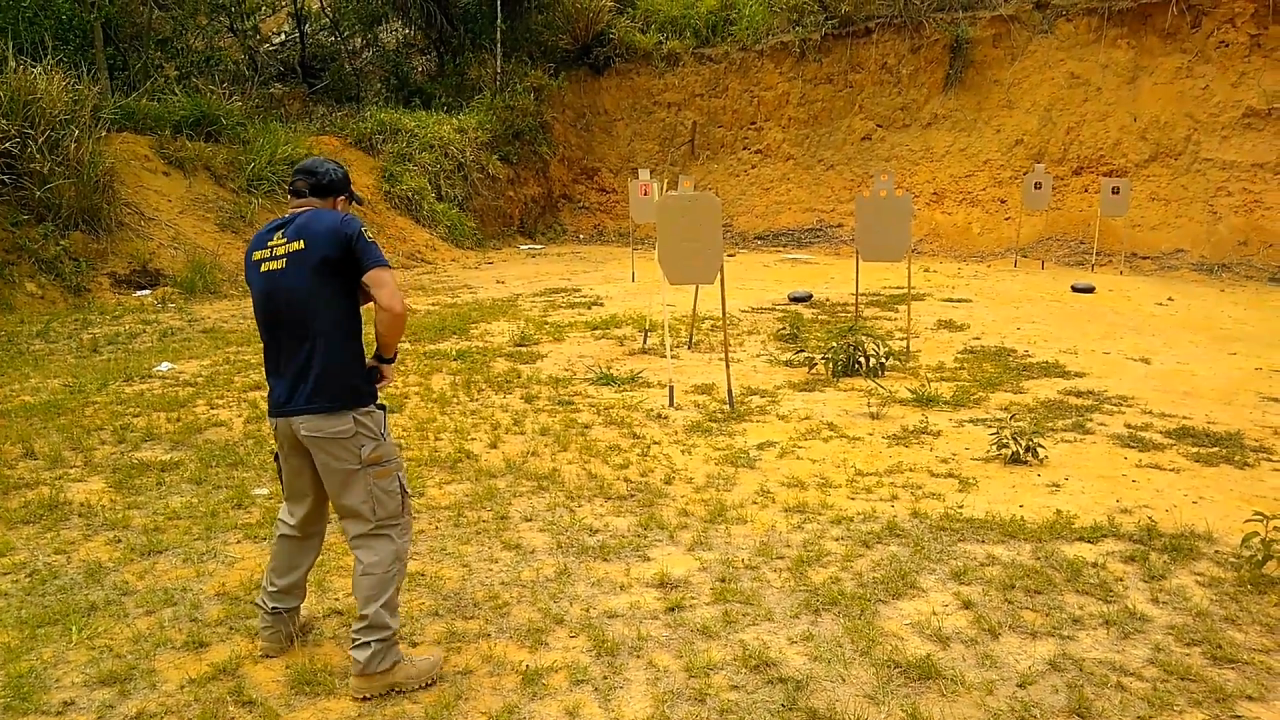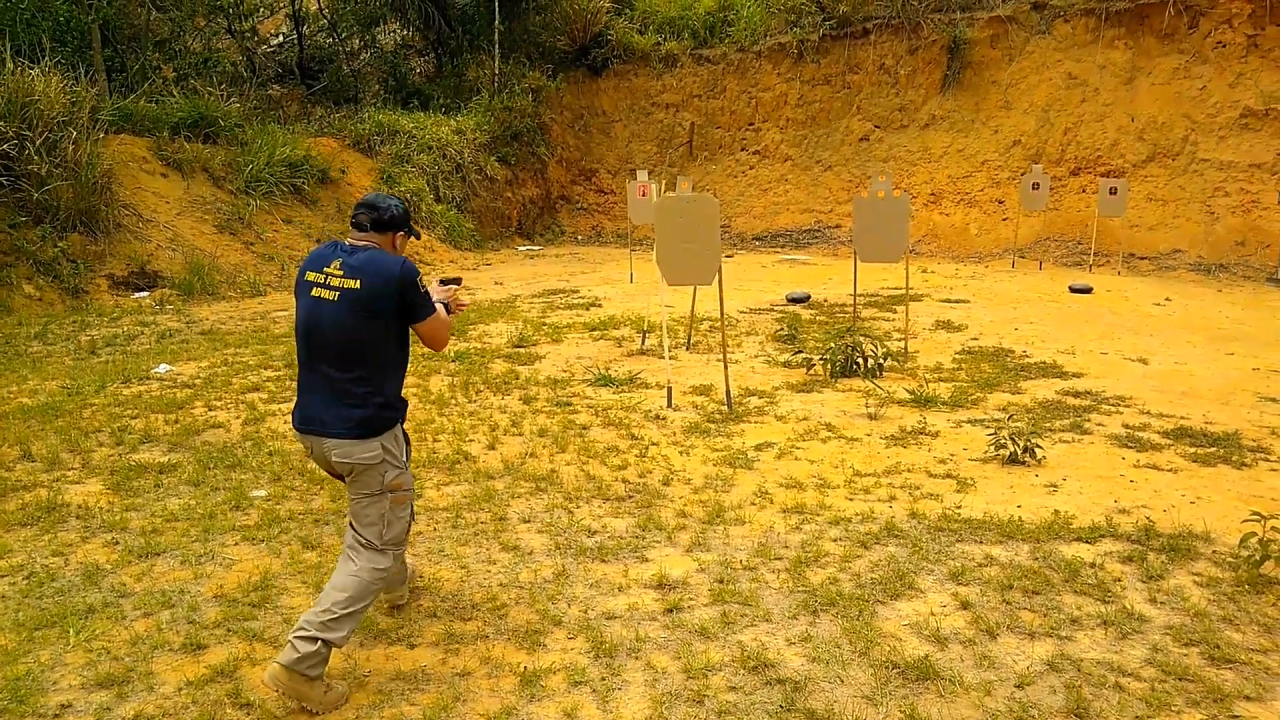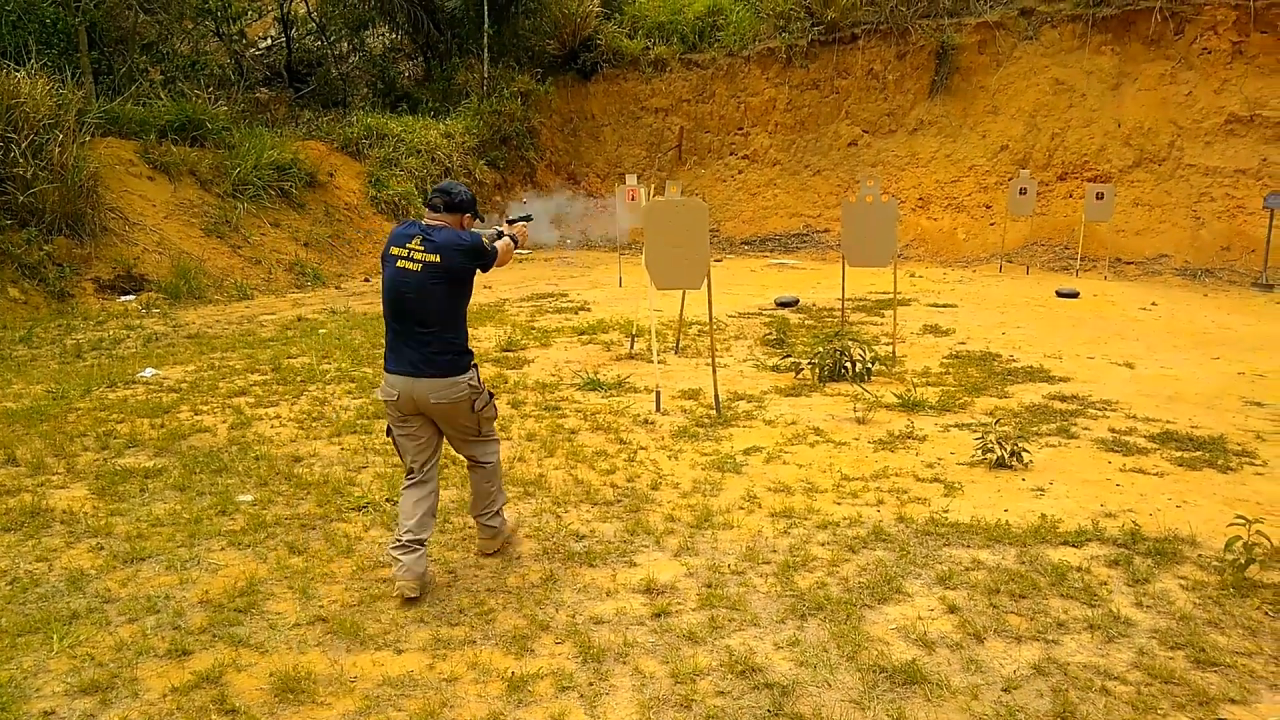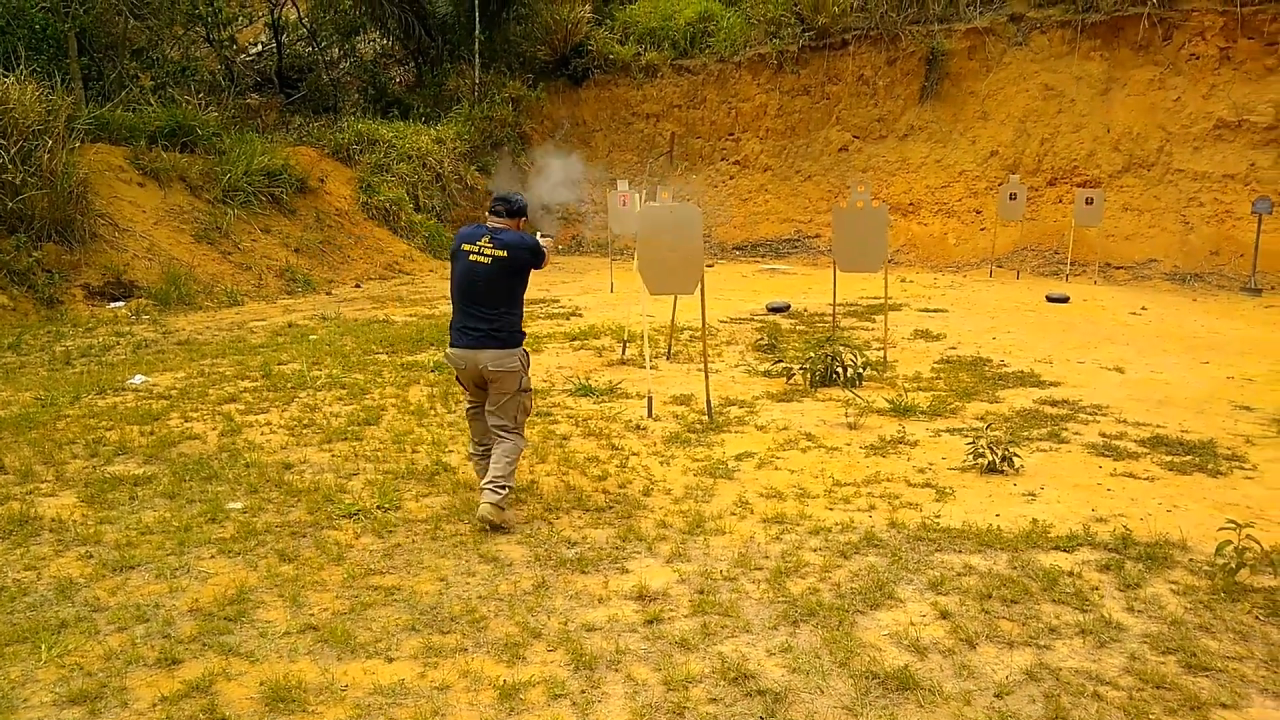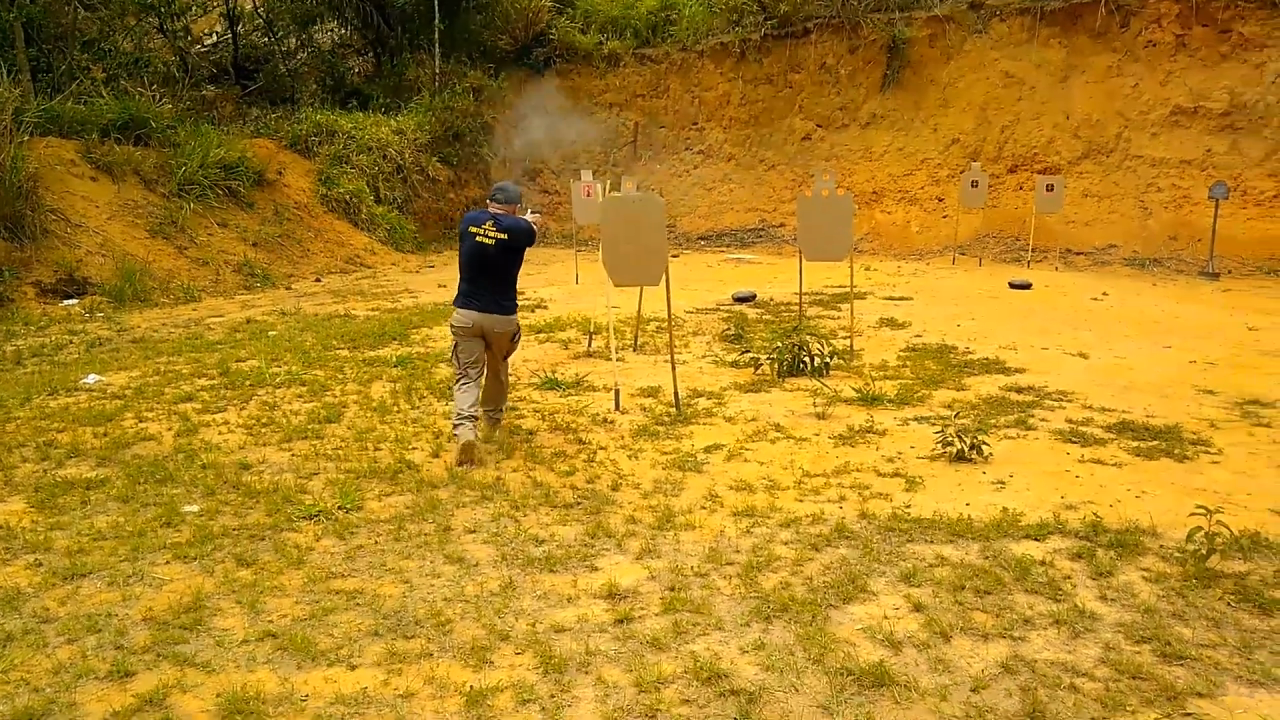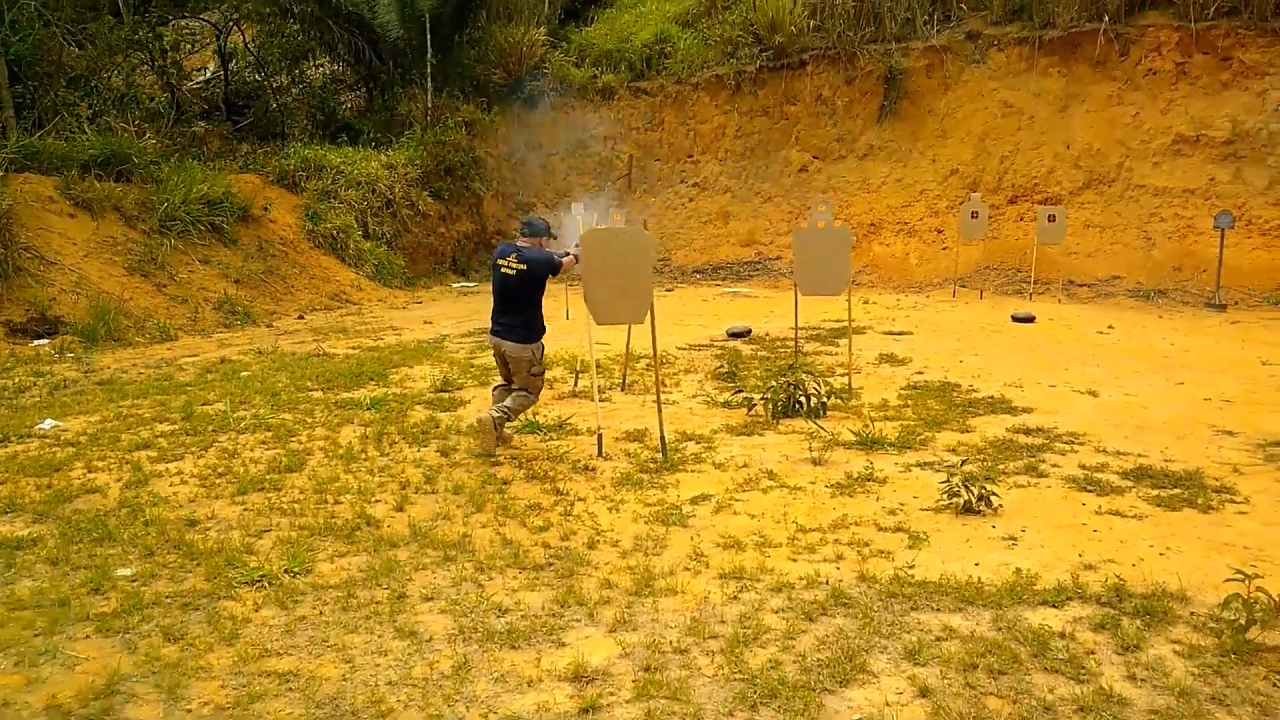
dt=0.5s
person 1, frame 1
left shoulder: (257, 246)
right shoulder: (340, 230)
right elbow: (392, 307)
right wrist: (384, 357)
left hip: (285, 412)
right hip: (343, 413)
left knee: (300, 518)
right knee: (381, 530)
left ankle: (277, 623)
right ankle: (375, 660)
person 1, frame 2
left shoulder: (314, 262)
right shoulder: (396, 271)
right elbow: (437, 339)
right wrist: (440, 304)
left hip: (312, 428)
right hip: (366, 433)
left knee: (369, 511)
right knee: (375, 548)
left ankle: (394, 584)
right ankle: (301, 660)
person 1, frame 3
left shoulder: (398, 236)
right shoulder: (463, 245)
right elbow: (500, 256)
left wrist: (495, 238)
right wrist: (512, 237)
left hip: (398, 381)
right hip: (450, 381)
left knee: (418, 474)
right knee: (482, 451)
left ankle: (408, 569)
right ankle: (491, 530)
person 1, frame 4
left shoulder: (463, 237)
right shoulder: (522, 245)
right elbow: (543, 259)
right wrist: (543, 246)
left hip: (461, 350)
right hip: (503, 353)
left knee: (477, 405)
right knee: (507, 430)
left ankle: (485, 472)
right ankle: (493, 501)
person 1, frame 5
left shoulder: (469, 221)
right shoulder: (519, 229)
left hip: (466, 314)
right hip: (502, 317)
left knee: (467, 377)
right knee: (497, 368)
left ankle: (466, 432)
right ankle: (491, 418)
person 1, frame 6
left shoulder: (500, 253)
right shoulder: (541, 259)
right elbow: (563, 266)
left wrist: (558, 255)
right wrist: (574, 255)
left hip: (497, 336)
right hip: (524, 343)
left knee: (507, 383)
right knee: (527, 392)
left ankle: (496, 429)
right ankle: (494, 418)
